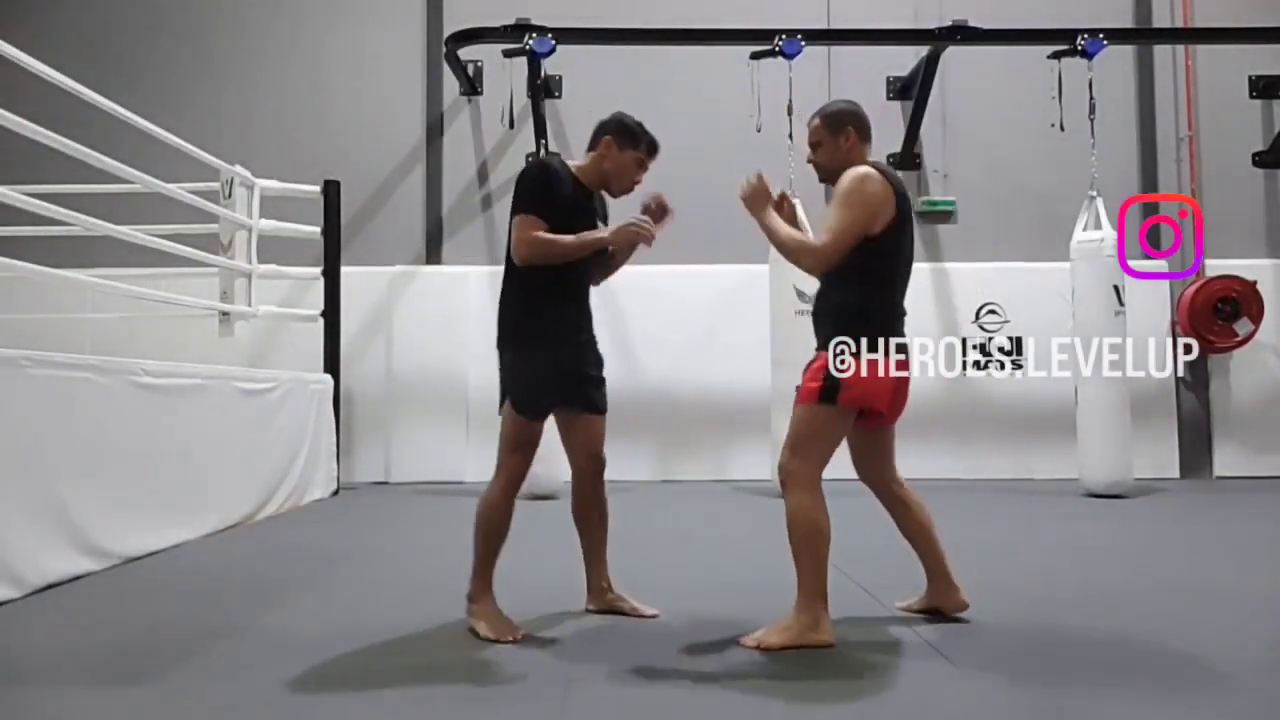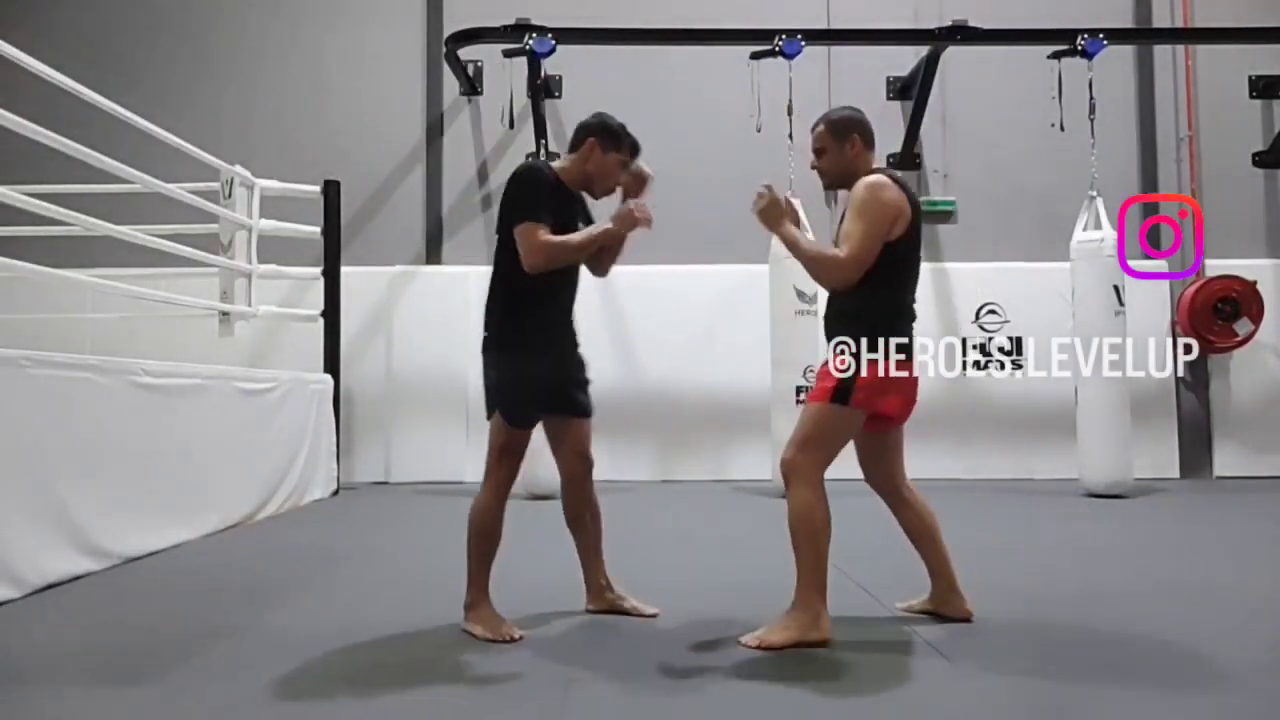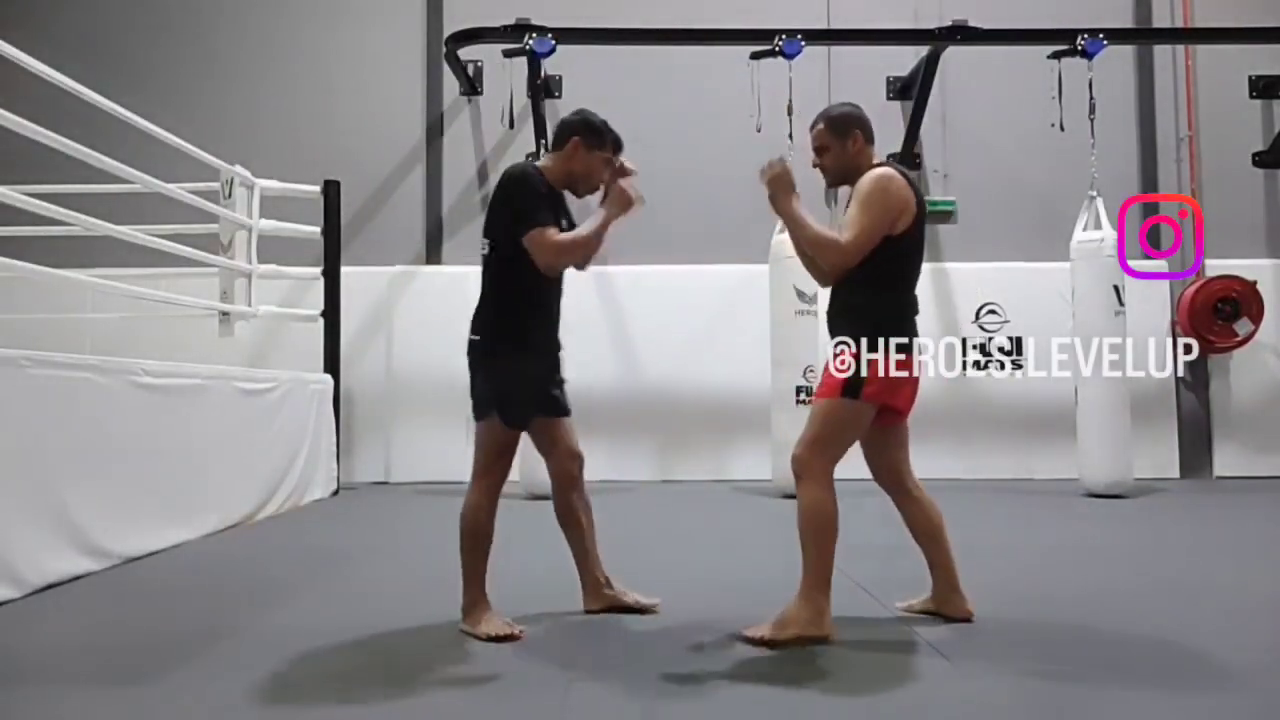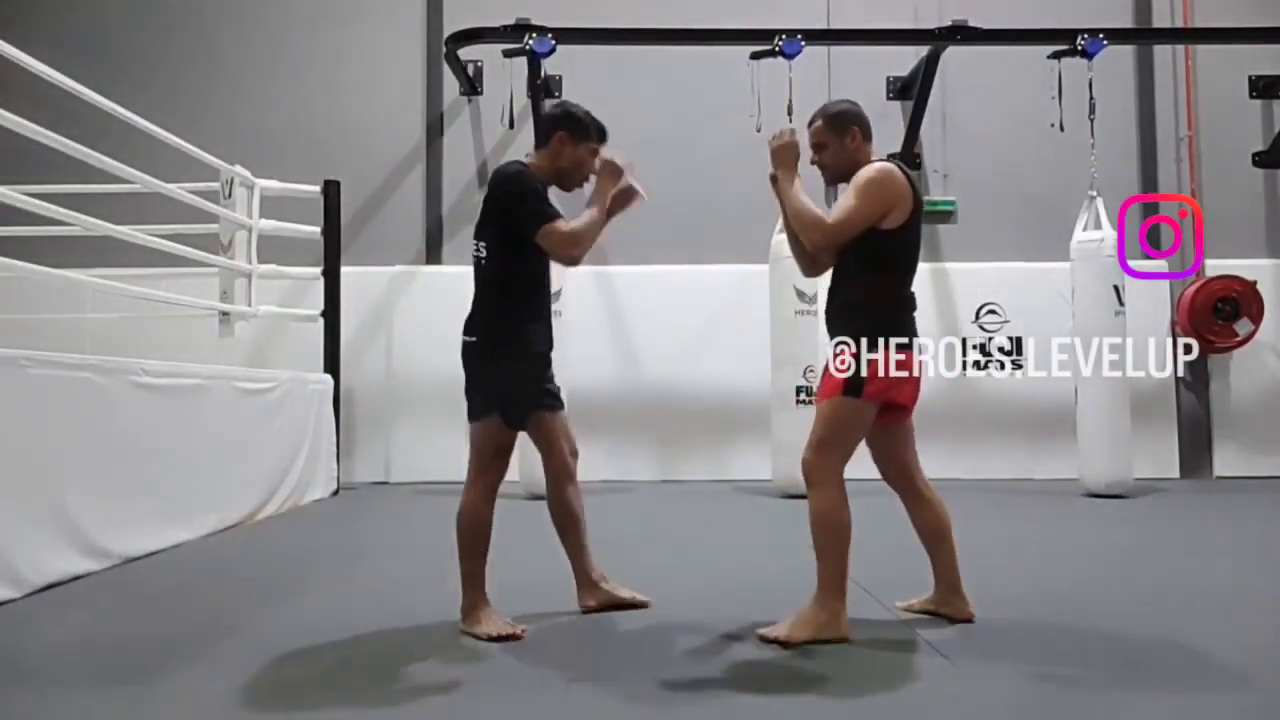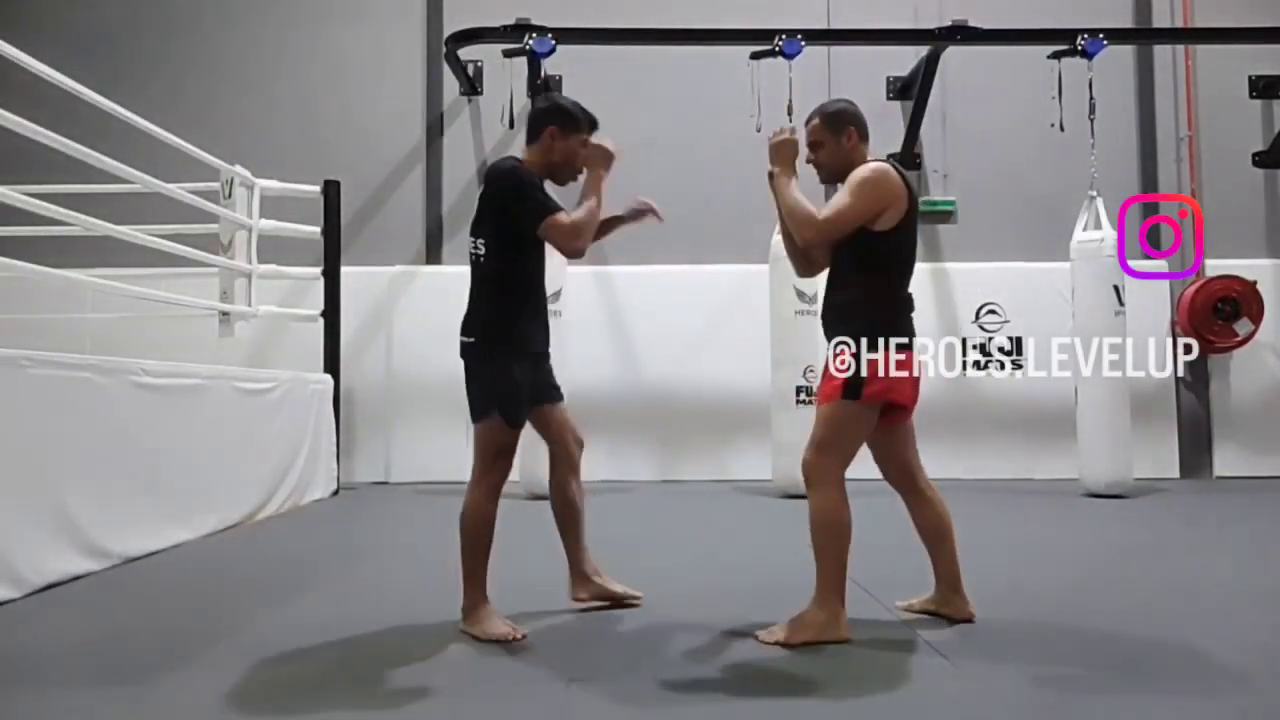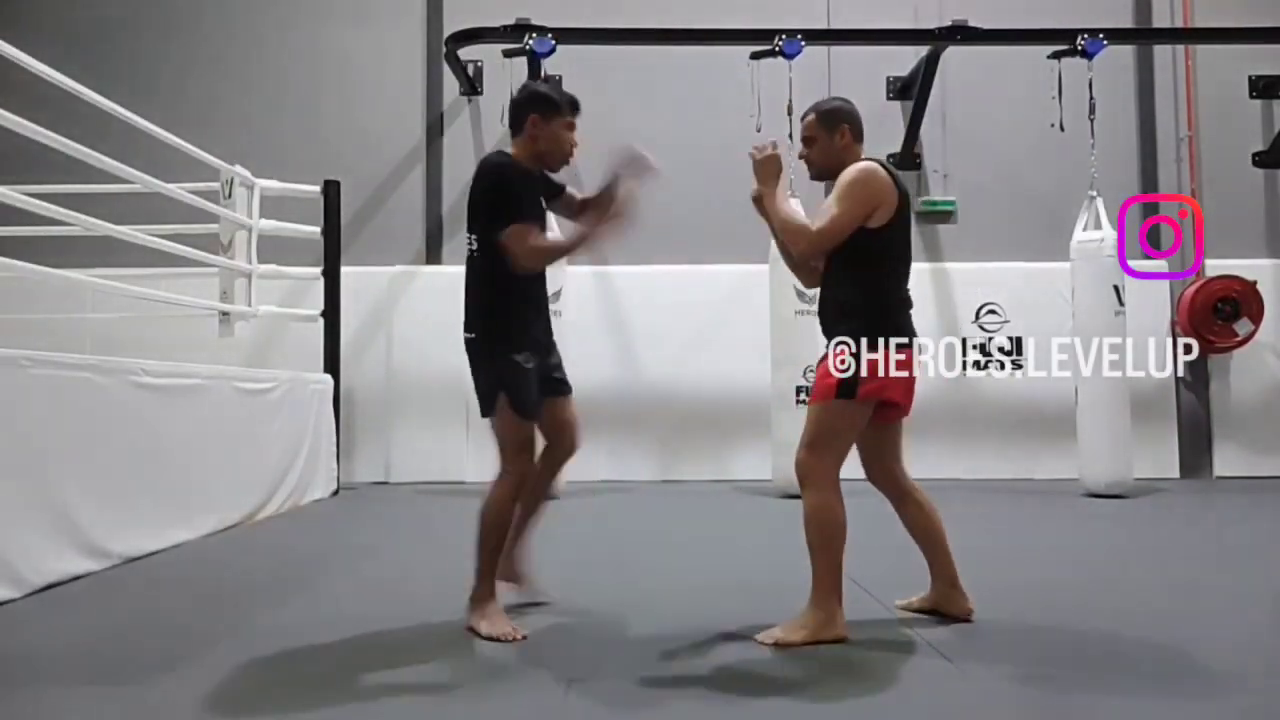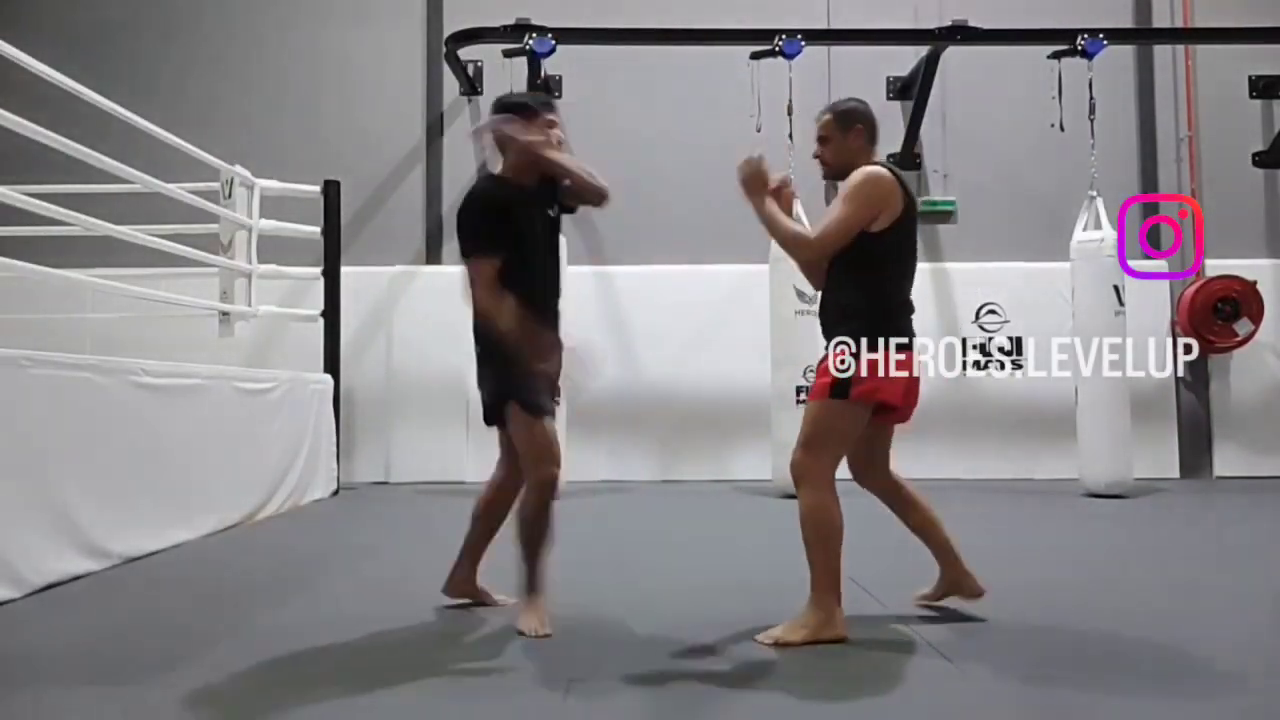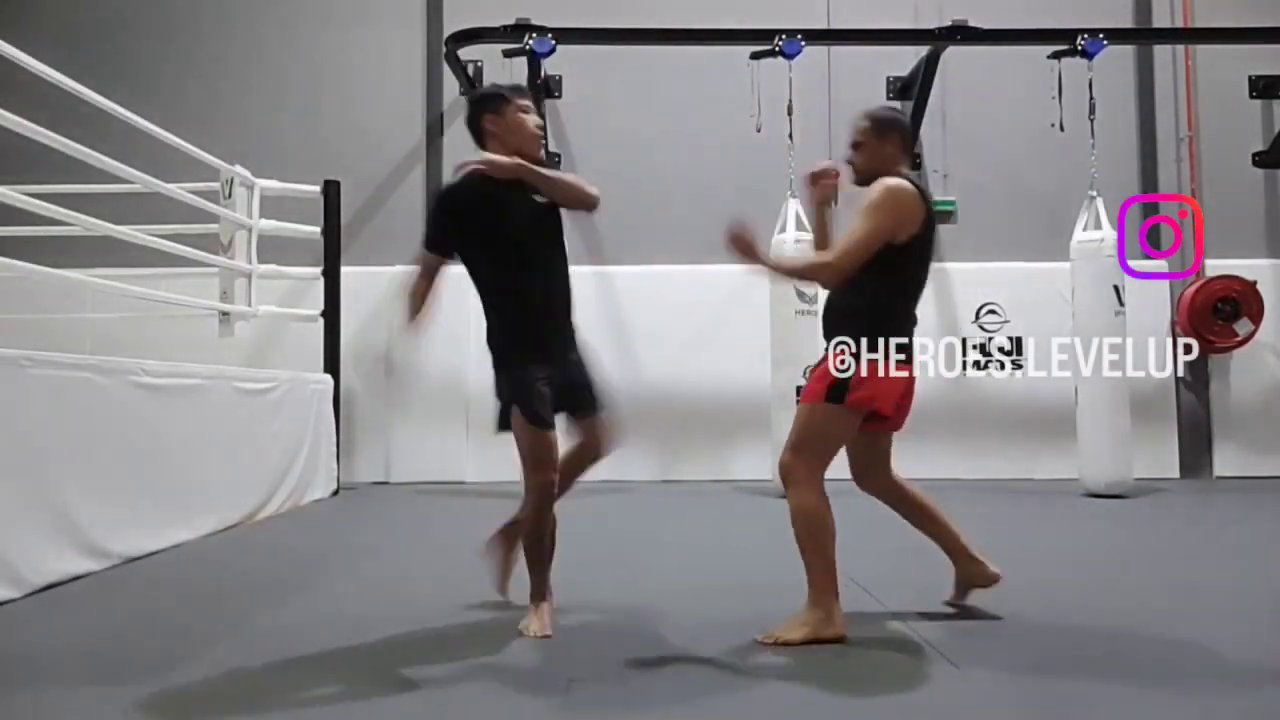
dt=0.1s
person 1, frame 1
left shoulder: (862, 181)
right shoulder: (881, 189)
left elbow: (818, 259)
right elbow: (836, 270)
left wrist: (765, 217)
right wrist: (790, 220)
left hip: (855, 351)
right hip: (878, 351)
left knee: (797, 471)
right knee: (880, 475)
left ankle: (811, 616)
right ankle: (943, 588)
person 1, frame 2
left shoulder: (875, 189)
right shoulder: (870, 198)
left elbow: (842, 272)
right elbow: (837, 277)
left wrist: (782, 228)
right wrist: (790, 228)
left hip: (869, 354)
right hip: (881, 355)
left knee: (799, 467)
right knee: (889, 481)
left ankle: (808, 613)
right ankle: (947, 594)
person 1, frame 3
left shoulder: (882, 182)
right shoulder: (874, 192)
left elbow: (836, 257)
right elbow: (828, 273)
left wrist: (787, 204)
right wrist: (793, 212)
left hip: (873, 351)
right hip: (882, 351)
left knee: (811, 464)
right knee: (895, 477)
left ankle: (812, 609)
right ankle: (948, 593)
person 1, frame 4
left shoulder: (880, 177)
right shoulder: (866, 191)
left elbow: (821, 234)
right elbow: (813, 263)
left wrist: (786, 178)
right wrist: (786, 193)
left hip: (870, 348)
right hip: (880, 349)
left knee: (821, 466)
right knee: (904, 475)
left ankle: (829, 610)
right ankle: (950, 593)
person 1, frame 5
left shoulder: (875, 177)
right shoulder: (863, 192)
left elbow: (814, 231)
right elbow: (808, 264)
left wrist: (783, 173)
right wrist: (782, 194)
left hip: (868, 350)
right hip: (880, 350)
left knee: (821, 468)
right knee: (906, 475)
left ankle: (828, 612)
right ankle: (950, 594)
person 1, frame 6
left shoulder: (863, 177)
right shoulder: (858, 187)
left elbow: (810, 241)
right elbow: (812, 271)
left wrist: (769, 190)
right wrist: (772, 207)
left hip: (868, 348)
right hip: (880, 348)
left knee: (815, 468)
right knee: (887, 474)
left ankle: (825, 613)
right ankle: (945, 587)
person 1, frame 7
left shoulder: (871, 180)
right shoulder: (866, 191)
left elbow: (813, 247)
right elbow: (822, 274)
left wrist: (762, 202)
right wrist: (781, 209)
left hip: (866, 349)
right hip: (881, 351)
left knee: (810, 467)
right knee: (873, 475)
left ankle: (825, 613)
right ankle: (955, 573)
person 1, frame 8
left shoulder: (893, 193)
right shoulder: (895, 200)
left elbow: (835, 270)
right elbow: (840, 271)
left wrist: (761, 256)
right wrist: (821, 209)
left hip: (868, 360)
right hip: (882, 362)
left knee: (798, 470)
right knee: (876, 478)
left ankle: (823, 612)
right ankle: (969, 565)
person 2, frame 1
left shoulder: (597, 203)
right shoulder: (544, 175)
right elbow: (525, 251)
left wrist: (634, 235)
right wrist: (605, 238)
left hip: (578, 345)
right hip: (529, 345)
left knee: (591, 467)
right knee: (512, 472)
left ankle: (599, 588)
right ankle: (480, 597)
person 2, frame 2
left shoulder: (571, 197)
right shoulder: (533, 179)
left elbow: (599, 266)
right elbow: (536, 257)
left wrist: (622, 220)
right wrist: (613, 224)
left hip: (558, 349)
right hip: (515, 350)
left knee: (580, 468)
right knee: (502, 474)
left ankle: (600, 587)
right ankle: (476, 603)
person 2, frame 3
left shoulder: (553, 195)
right shoulder: (522, 183)
left elbow: (579, 254)
right elbow: (552, 258)
left wrist: (611, 200)
right wrist: (608, 212)
left hip: (538, 352)
right hip: (502, 352)
left knee: (569, 466)
right knee: (490, 475)
left ankle: (597, 585)
right ankle: (474, 604)
person 2, frame 4
left shoulder: (529, 188)
right shoulder: (515, 182)
left elbow: (568, 243)
right elbow: (569, 249)
left wrist: (611, 204)
right wrist: (602, 194)
left hip: (526, 350)
right hip: (498, 350)
left knee: (563, 459)
right knee: (487, 473)
left ankle: (591, 583)
right ankle: (473, 603)
person 2, frame 5
left shoulder: (525, 183)
right shoulder: (511, 178)
left elbow: (570, 237)
right elbow: (572, 241)
left wrist: (625, 217)
right wrist: (596, 180)
left hip: (524, 346)
right hip: (498, 349)
left knee: (569, 449)
right knee: (491, 473)
left ankle: (584, 575)
right ankle: (474, 605)
person 2, frame 6
left shoulder: (532, 175)
right shoulder: (497, 177)
left elbow: (580, 208)
right elbow: (530, 255)
left wrist: (623, 176)
right wrist: (598, 223)
left hip: (530, 335)
right hip: (502, 340)
left knee: (563, 440)
right knee: (516, 465)
left ankle: (508, 560)
right ankle: (482, 602)
person 2, frame 7
left shoulder: (542, 184)
right shoulder: (487, 201)
left elbow: (597, 194)
right elbow: (484, 294)
left wrist: (547, 156)
right wrist: (535, 352)
left hip: (539, 347)
right hip: (511, 352)
left knee: (516, 472)
right knee: (544, 469)
left ankle: (463, 577)
right ankle: (532, 592)
person 2, frame 8
left shoulder: (538, 176)
right shoulder: (460, 198)
left elbow: (589, 200)
right elbow: (426, 276)
left wrist: (529, 169)
left hip: (561, 343)
right hip: (523, 356)
left knee: (590, 448)
right knee: (542, 480)
left ankle: (510, 534)
right ankle: (540, 597)
